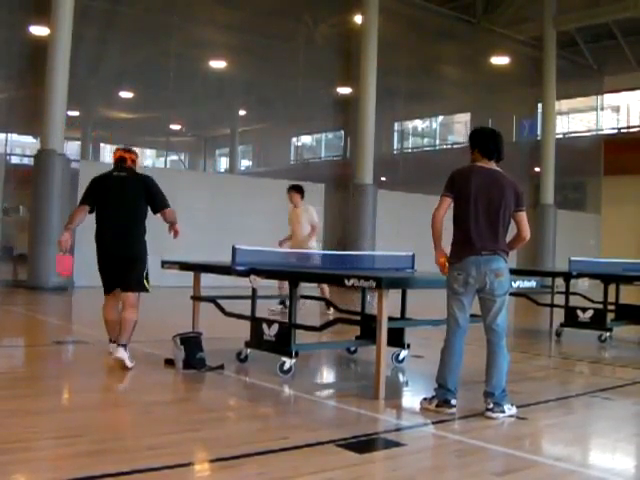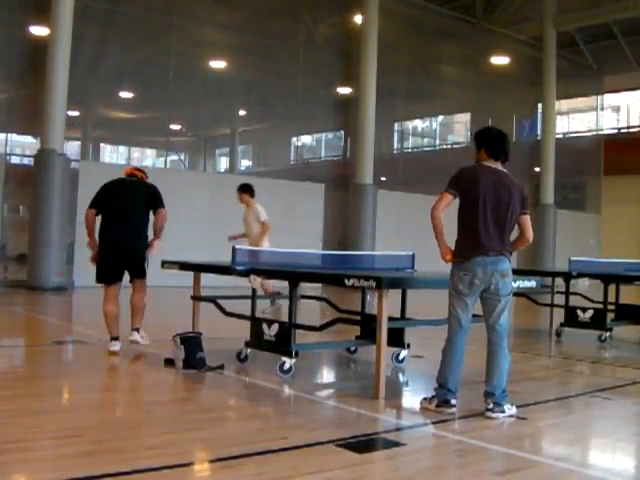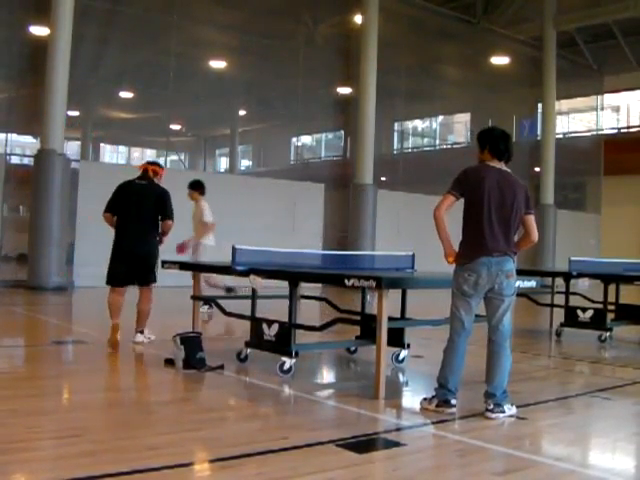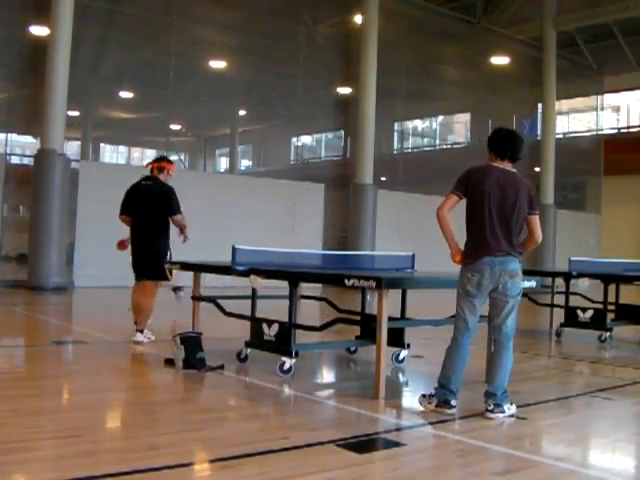
dt=0.3s
person 1, frame 1
left shoulder: (460, 176)
right shoulder: (510, 186)
left elbow: (438, 216)
right elbow: (524, 234)
left wrist: (439, 252)
left hip: (463, 263)
right hip: (496, 265)
left knee: (455, 332)
right knee: (497, 335)
left ankle: (445, 396)
right ankle: (496, 401)
person 1, frame 2
left shoulder: (467, 174)
right shoulder: (515, 187)
left elbow: (437, 210)
right elbow: (527, 236)
left wrist: (443, 246)
left hip: (468, 264)
right hip: (500, 266)
left knee: (457, 332)
right knee: (498, 336)
left ankle: (446, 396)
right ankle: (496, 401)
person 1, frame 3
left shoulder: (471, 175)
right shoulder: (519, 187)
left elbow: (440, 211)
right elbow: (532, 236)
left wrist: (448, 248)
left hip: (472, 264)
right hip: (505, 267)
left knee: (459, 332)
right knee: (500, 336)
left ankle: (445, 396)
right ankle: (496, 401)
person 1, frame 4
left shoulder: (474, 175)
right shoulder: (524, 187)
left elbow: (442, 211)
right elbow: (536, 237)
left wrist: (455, 248)
left hip: (476, 264)
right hip: (510, 267)
left knee: (462, 333)
right knee: (503, 336)
left ankle: (445, 396)
right ankle: (496, 401)
person 2, frame 1
left shoulder: (99, 181)
right shoulder: (145, 181)
left elbow: (83, 209)
right elbow: (167, 212)
left wrist: (68, 231)
right wrist: (174, 224)
left hip: (106, 248)
right hip: (134, 249)
left knee: (111, 297)
right knee: (130, 302)
left ankle: (114, 343)
right ankle: (122, 347)
person 2, frame 2
left shoulder: (109, 186)
right shoulder: (150, 189)
left elbow: (90, 212)
right elbow: (161, 214)
left wrist: (92, 238)
right wrist: (155, 239)
left hip: (108, 243)
right hip: (136, 244)
left knee: (111, 292)
right knee: (139, 286)
left ankle: (114, 341)
right ankle: (136, 331)
person 2, frame 3
left shoulder: (123, 187)
right shoulder: (161, 192)
left elbow: (107, 215)
right elbow: (168, 223)
right wrist: (162, 235)
left hip: (122, 247)
right hip: (147, 248)
left knee: (117, 290)
right knee: (145, 290)
left ankle: (115, 322)
right ankle: (140, 332)
person 2, frame 4
left shoulder: (133, 188)
right shoulder: (165, 190)
left elbow: (123, 217)
right elbow: (176, 217)
right wrist: (183, 228)
left hip: (138, 244)
right hip: (158, 245)
left knee: (141, 283)
right knee: (150, 288)
left ankle: (139, 322)
right ankle: (140, 331)
person 3, frame 1
left shoulder: (309, 210)
right shoulder: (291, 212)
left elbow: (315, 229)
left wrist: (305, 241)
right wrist: (285, 240)
left hip: (309, 247)
right hip: (294, 248)
left ankle: (328, 304)
right ankle: (282, 303)
person 3, frame 2
left shoulder: (257, 209)
right shoulder: (246, 210)
left elbow: (267, 227)
left wrist: (258, 243)
right wrist: (238, 236)
left hip: (260, 247)
right hip: (253, 247)
left knee: (252, 275)
right knee: (259, 276)
right ankle: (273, 297)
person 3, frame 3
left shoulder: (203, 207)
right shoulder: (199, 206)
left elbow: (209, 227)
right elbow: (209, 226)
left wrist: (191, 240)
left hip: (203, 244)
right hip: (201, 244)
right knee: (205, 275)
person 3, frame 4
left shoulder: (148, 204)
right shoulder: (157, 202)
left wrist: (129, 239)
left hip: (151, 242)
right hip: (155, 242)
right knee: (142, 273)
left ankle: (175, 287)
